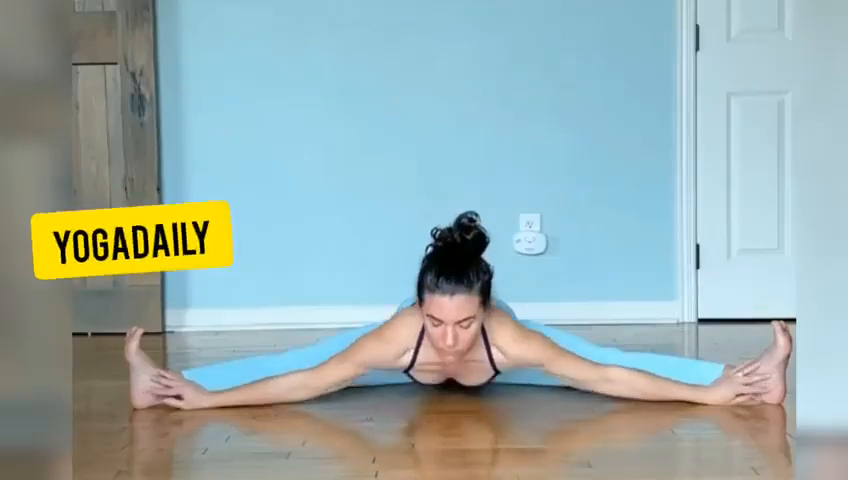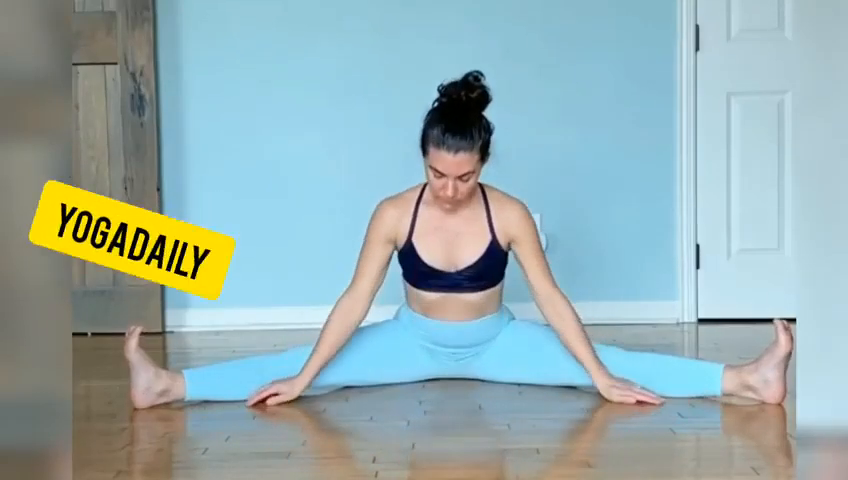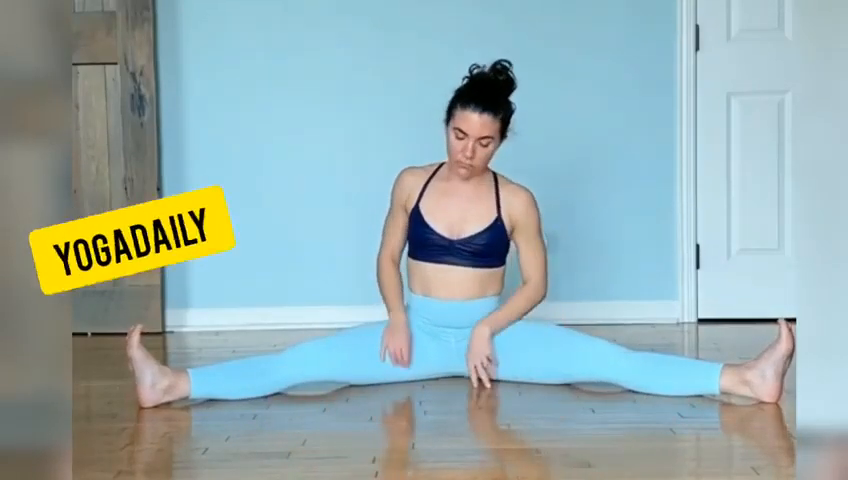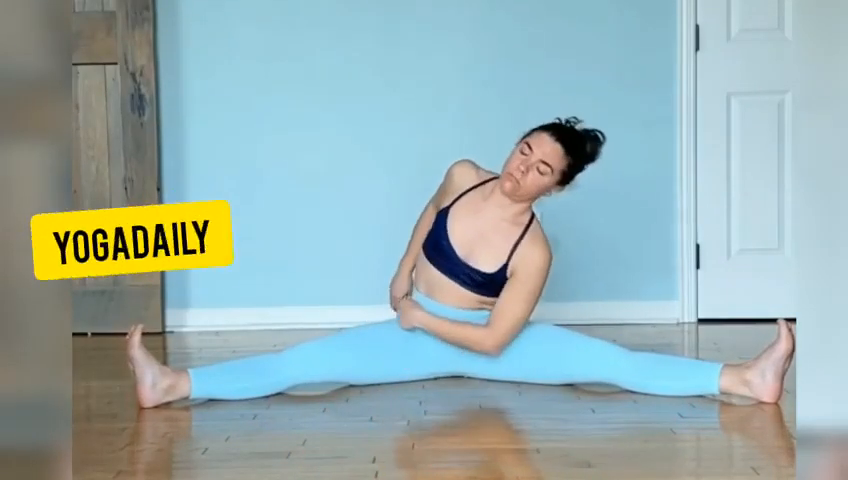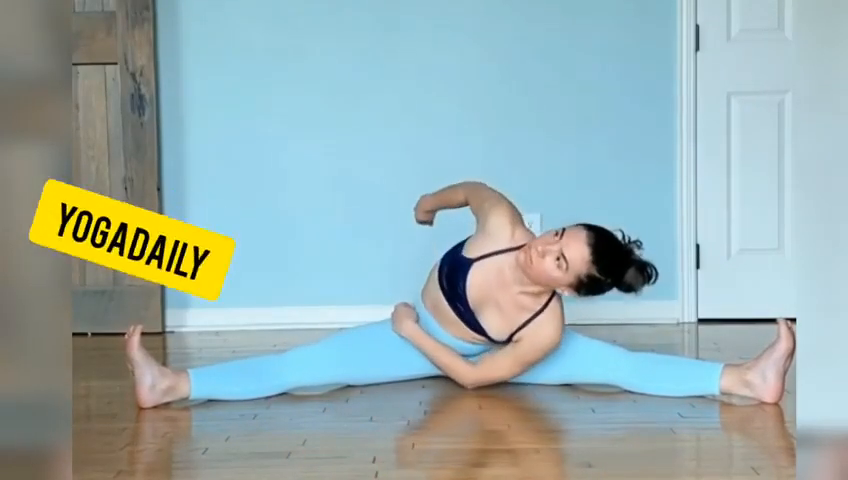
dt=1s
person 1, frame 1
left shoulder: (510, 339)
right shoulder: (397, 337)
left elbow: (610, 375)
right elbow: (300, 379)
left wrist: (710, 393)
right wrist: (205, 399)
left hip: (495, 372)
right hip: (411, 355)
left knee: (604, 353)
right knee: (300, 357)
left ankle: (744, 376)
right ankle: (166, 383)
person 1, frame 2
left shoulder: (509, 214)
right shoulder: (394, 213)
left elbow: (551, 299)
right elbow: (354, 301)
left wrist: (603, 379)
right wrist: (301, 378)
left hip: (494, 343)
right hip: (414, 342)
left knee: (611, 363)
right knee: (324, 367)
right ankle: (169, 384)
person 1, frame 3
left shoulder: (516, 200)
right shoulder: (411, 182)
left elbow: (536, 282)
right elbow: (387, 258)
left wrist: (487, 330)
right wrist: (397, 318)
left hip: (493, 332)
right hip: (419, 330)
left knee: (604, 360)
right knee: (304, 362)
left ankle: (743, 379)
right ankle: (175, 383)
person 1, frame 4
left shoulder: (533, 249)
right shoulder: (463, 176)
left elbow: (495, 340)
left wrist: (424, 319)
right wrist: (403, 273)
left hip: (481, 344)
right hip: (415, 332)
left knee: (608, 362)
right knee: (301, 363)
left ankle: (742, 380)
right ankle: (175, 384)
person 1, frame 5
left shoulder: (545, 330)
right shoulder: (502, 224)
left elbow: (473, 376)
right elbow: (473, 188)
left wrist: (410, 331)
right wrist: (429, 201)
left hip: (467, 358)
right hip: (416, 334)
left knee: (613, 365)
right knee: (302, 365)
right ankle: (174, 384)
